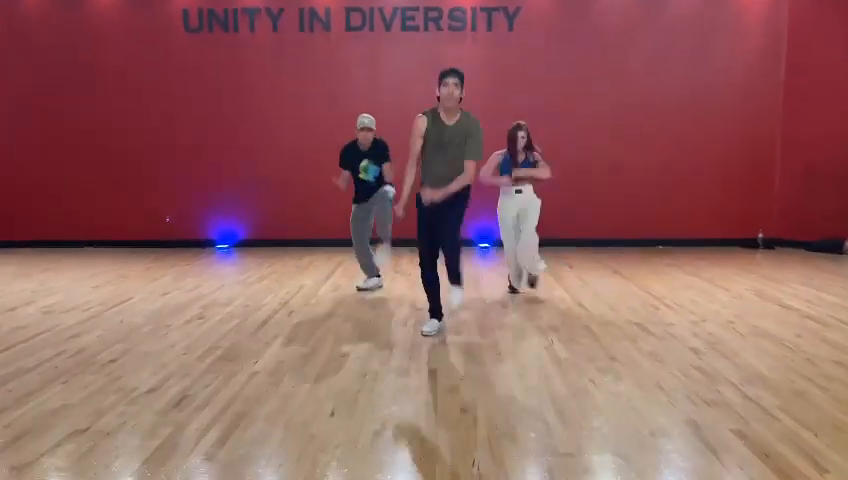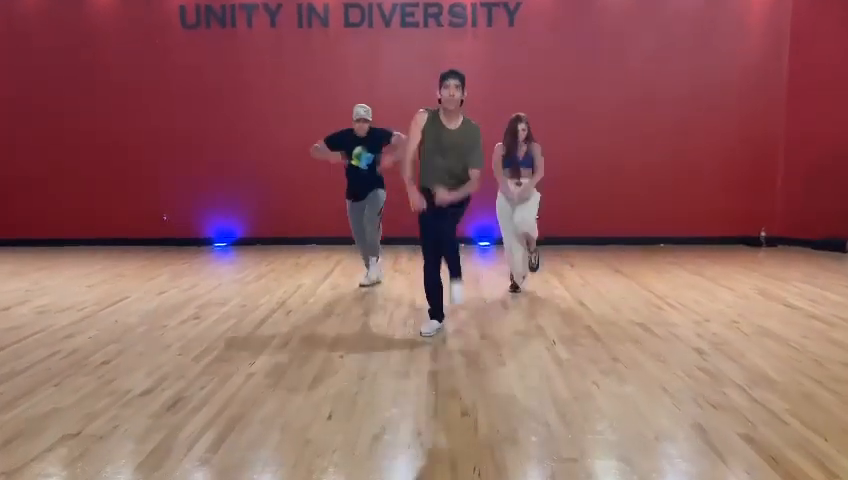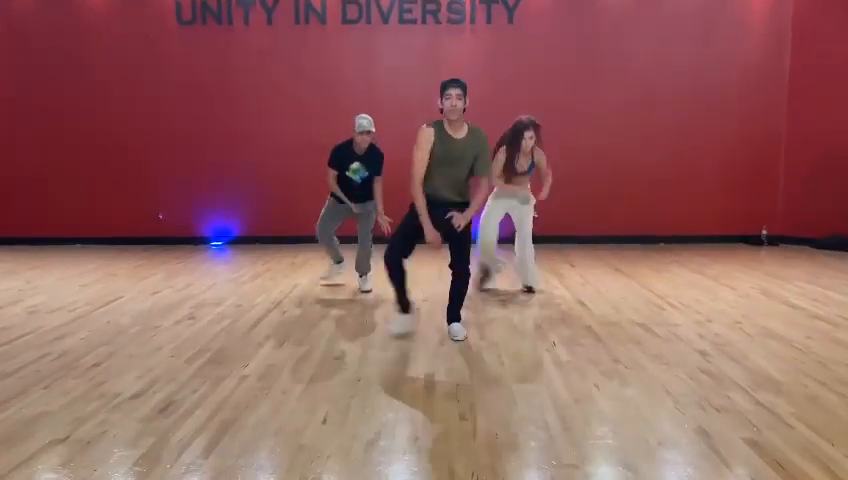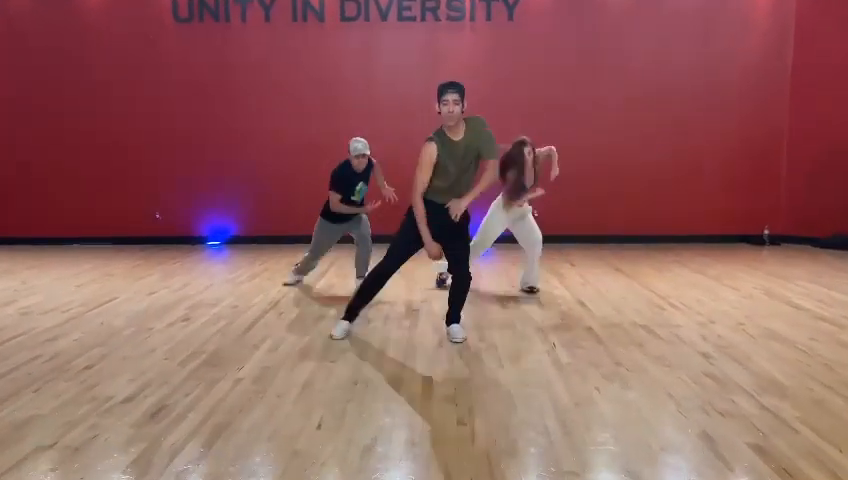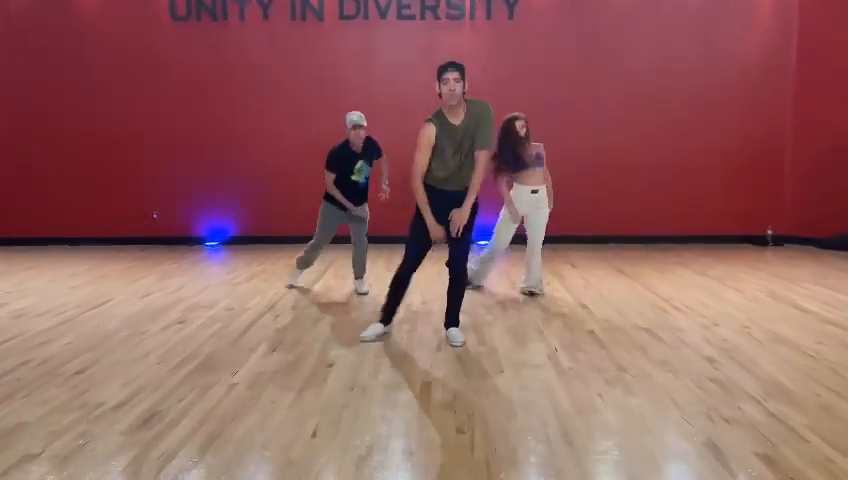
dt=0.2s
person 1, frame 1
left shoulder: (471, 125)
right shoulder: (423, 120)
left elbow: (469, 173)
right elbow: (412, 161)
left wrist: (441, 193)
right wrist: (402, 200)
left hip: (454, 194)
right hip: (426, 193)
left knee: (449, 236)
right knee: (426, 257)
left ankle: (456, 284)
right ankle: (435, 316)
person 1, frame 2
left shoulder: (472, 132)
right shoulder: (423, 118)
left elbow: (474, 181)
right elbow: (408, 158)
left wrist: (452, 195)
right wrist: (411, 188)
left hip: (455, 196)
right hip: (426, 196)
left knee: (445, 237)
right knee: (430, 259)
left ankle: (455, 276)
right ankle: (436, 316)
person 1, frame 3
left shoulder: (479, 138)
right shoulder: (429, 132)
left elbow: (483, 183)
right elbow: (416, 180)
left wrist: (468, 214)
right wrist: (426, 226)
left hip: (459, 208)
right hip: (427, 204)
left knee: (461, 268)
right knee: (392, 256)
left ankle: (454, 320)
right ankle: (405, 311)
person 1, frame 4
left shoulder: (479, 127)
right shoulder: (433, 146)
left elbow: (491, 169)
right elbow: (416, 195)
left wrist: (466, 199)
right wrist: (428, 240)
left hip: (457, 211)
right hip: (425, 210)
left knee: (461, 273)
right knee: (387, 266)
left ankle: (453, 321)
right ankle: (349, 317)
person 1, frame 5
left shoulder: (482, 111)
right shoulder: (430, 128)
left elbow: (482, 163)
right elbow: (415, 178)
left wrist: (465, 208)
right wrist: (430, 221)
left hip: (463, 200)
right hip: (429, 197)
left knee: (458, 266)
right knee: (410, 261)
left ankle: (452, 324)
right ankle: (384, 321)
person 2, frame 1
left shoulder: (381, 146)
right shoulder: (348, 151)
left elbow: (387, 174)
right elbow: (345, 175)
left wrist: (388, 178)
right wrist: (341, 182)
left hip: (382, 191)
right hip: (361, 200)
left knee: (385, 198)
right knee: (359, 241)
left ankle: (385, 243)
right ankle: (373, 277)
person 2, frame 2
left shoulder: (379, 134)
right shoulder: (342, 137)
left elbow: (402, 139)
right elbow: (315, 150)
left wrist: (390, 156)
right wrist: (331, 157)
left hip: (375, 191)
right hip: (354, 194)
left knee: (372, 222)
right knee: (360, 237)
left ankle: (375, 258)
right ankle: (372, 269)
person 2, frame 3
left shoulder: (377, 153)
right shoulder: (340, 150)
left elbow: (377, 185)
right elbow: (331, 179)
left wrist: (380, 213)
right wrist: (347, 202)
left hip: (366, 201)
right hip: (340, 199)
left knee: (365, 239)
right knee: (323, 231)
left ankle: (363, 276)
right ankle: (338, 263)
person 2, frame 4
left shoulder: (368, 163)
right shoulder: (340, 173)
right elbow: (334, 204)
left wrist: (383, 185)
right wrist: (361, 209)
left hip: (356, 215)
right hip: (332, 218)
left knee: (365, 244)
right knee: (315, 252)
left ankle: (361, 278)
right ankle: (298, 272)
person 2, frame 5
left shoulder: (371, 144)
right shoulder: (337, 152)
left elbow: (382, 159)
right elbow: (328, 184)
left wrist: (384, 182)
right wrist: (348, 205)
left hip: (359, 203)
right hip: (334, 203)
left knee: (360, 241)
right knee: (320, 241)
left ankle: (359, 279)
right ankle: (300, 267)
person 3, frame 1
left shoulder: (532, 155)
right shoulder: (500, 155)
left elbow: (546, 173)
right elbow: (483, 175)
left wrist: (525, 172)
right wrist: (499, 181)
left hip: (527, 198)
right hip: (507, 199)
left knee: (528, 234)
right knee: (510, 244)
left ankle: (533, 270)
right ankle: (515, 280)
person 3, frame 2
left shoulder: (534, 147)
right shoulder: (501, 148)
left elbow: (540, 172)
right elbow: (497, 172)
left wrist: (527, 188)
right wrist: (509, 194)
left hip: (528, 193)
right hip: (506, 194)
left knee: (523, 221)
right knee: (510, 239)
left ankle: (531, 243)
right ankle: (517, 277)
person 3, frame 3
left shoulder: (537, 153)
right shoulder: (505, 152)
left elbow: (547, 175)
right elbow: (493, 179)
left wrist: (544, 191)
right wrist: (515, 190)
left hip: (523, 197)
right hip: (501, 195)
left knee: (524, 238)
right knee: (486, 232)
left ankle: (528, 280)
right ankle: (488, 267)
person 3, frame 4
left shoulder: (534, 158)
right shoulder: (512, 172)
left elbow: (551, 149)
right elbow: (509, 201)
left wrist: (554, 166)
right wrist: (531, 195)
left hip: (521, 210)
right hip: (503, 209)
left knee: (535, 242)
right knee: (479, 244)
left ankle: (529, 283)
right ankle: (446, 270)
person 3, frame 5
left shoulder: (538, 148)
right shoulder: (506, 152)
left elbow: (545, 173)
right elbow: (502, 182)
left wrist: (550, 197)
right wrist: (512, 207)
left hip: (539, 198)
right hip: (517, 198)
left knee: (535, 245)
right knee: (499, 242)
left ankle: (532, 284)
right ankle: (475, 275)
